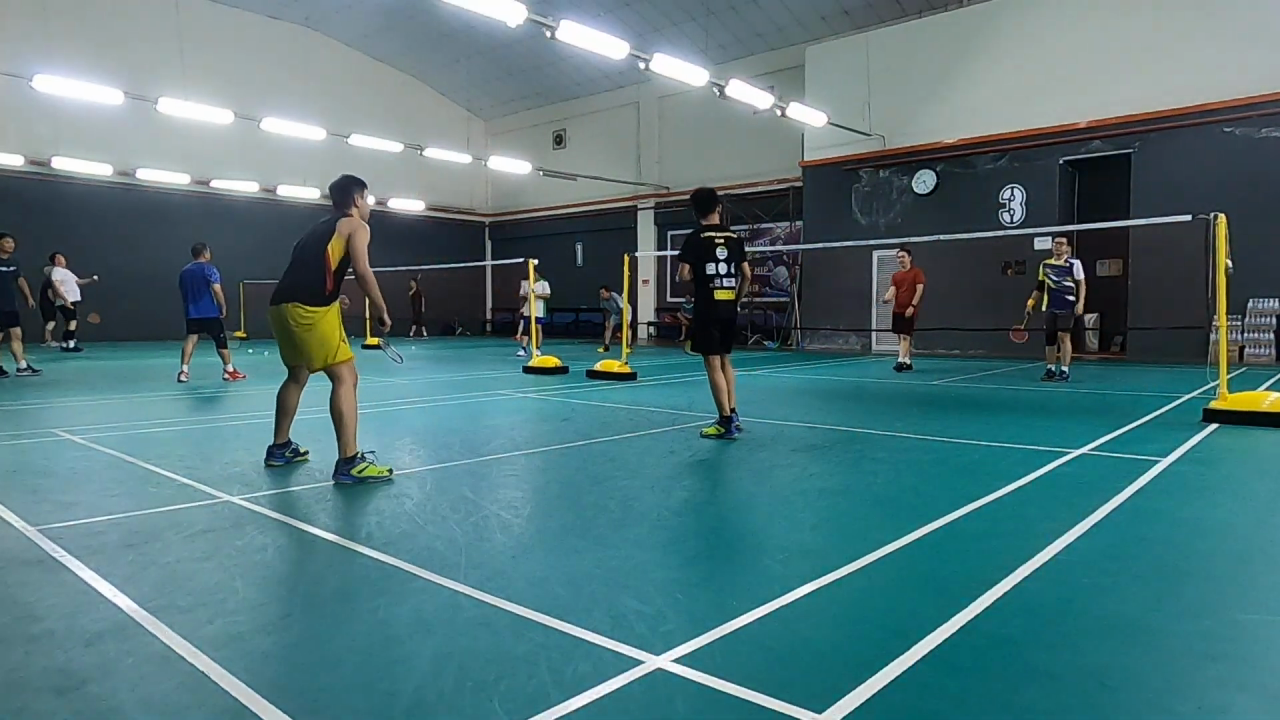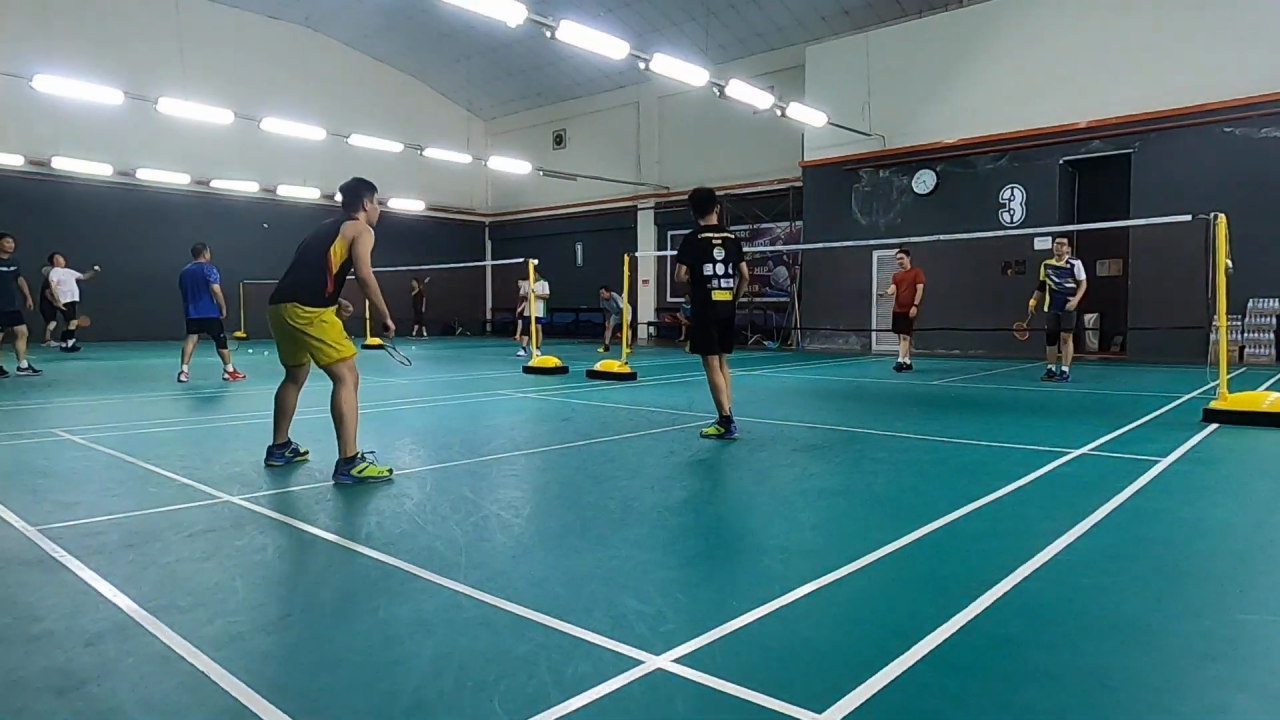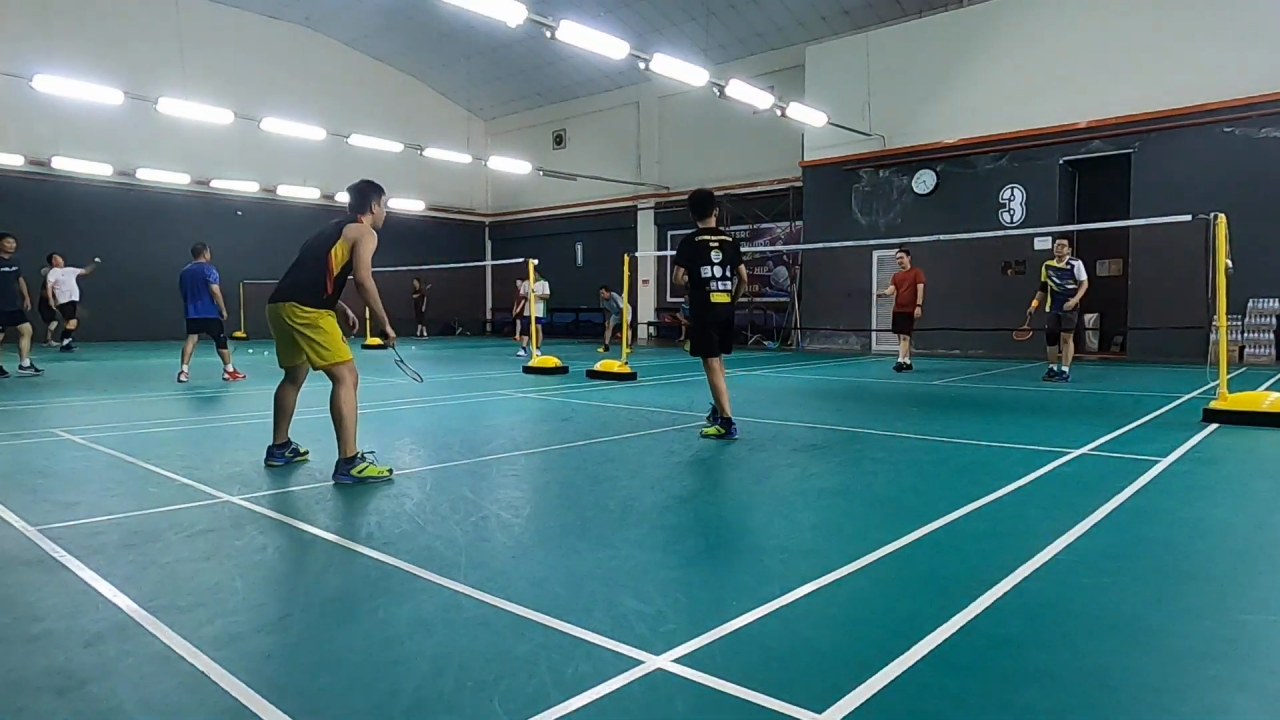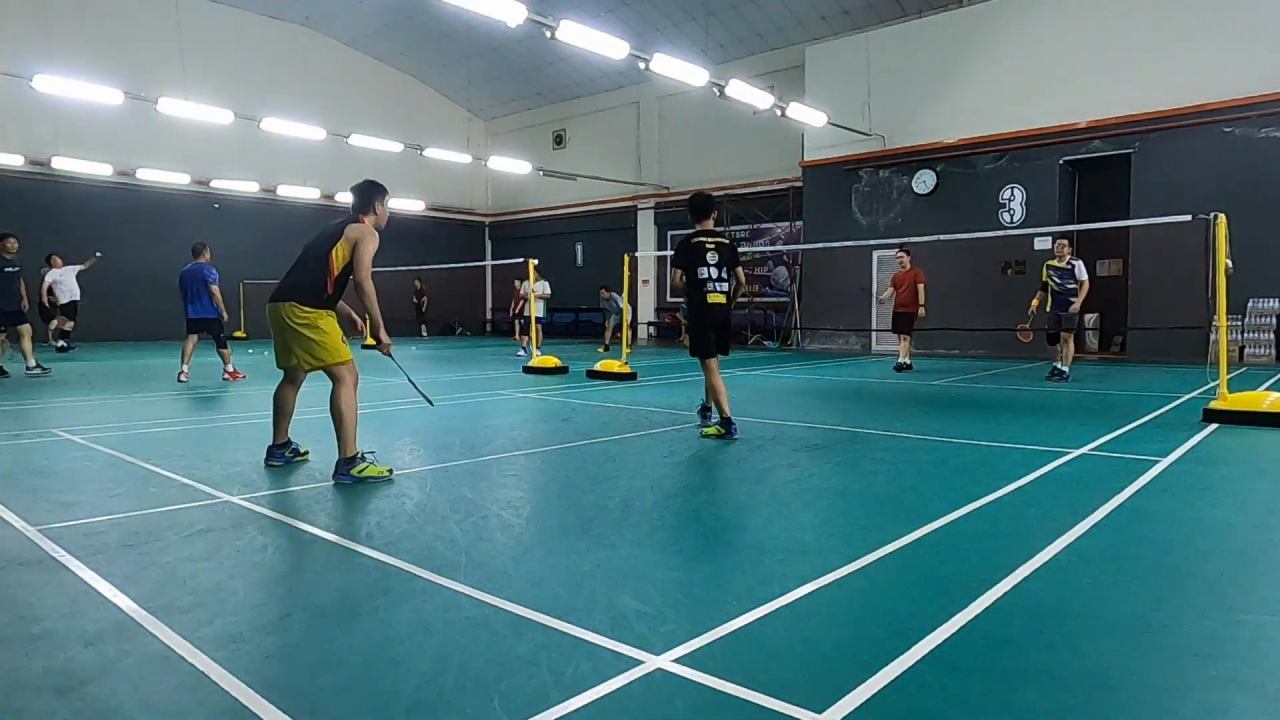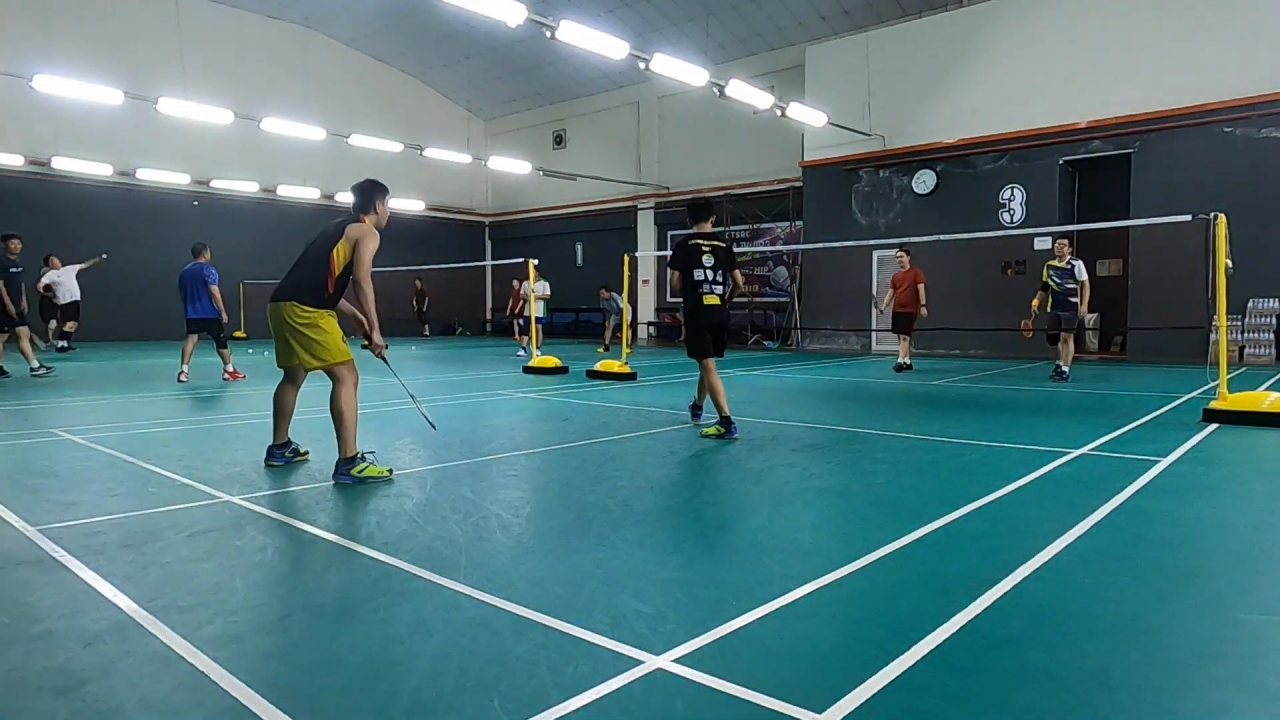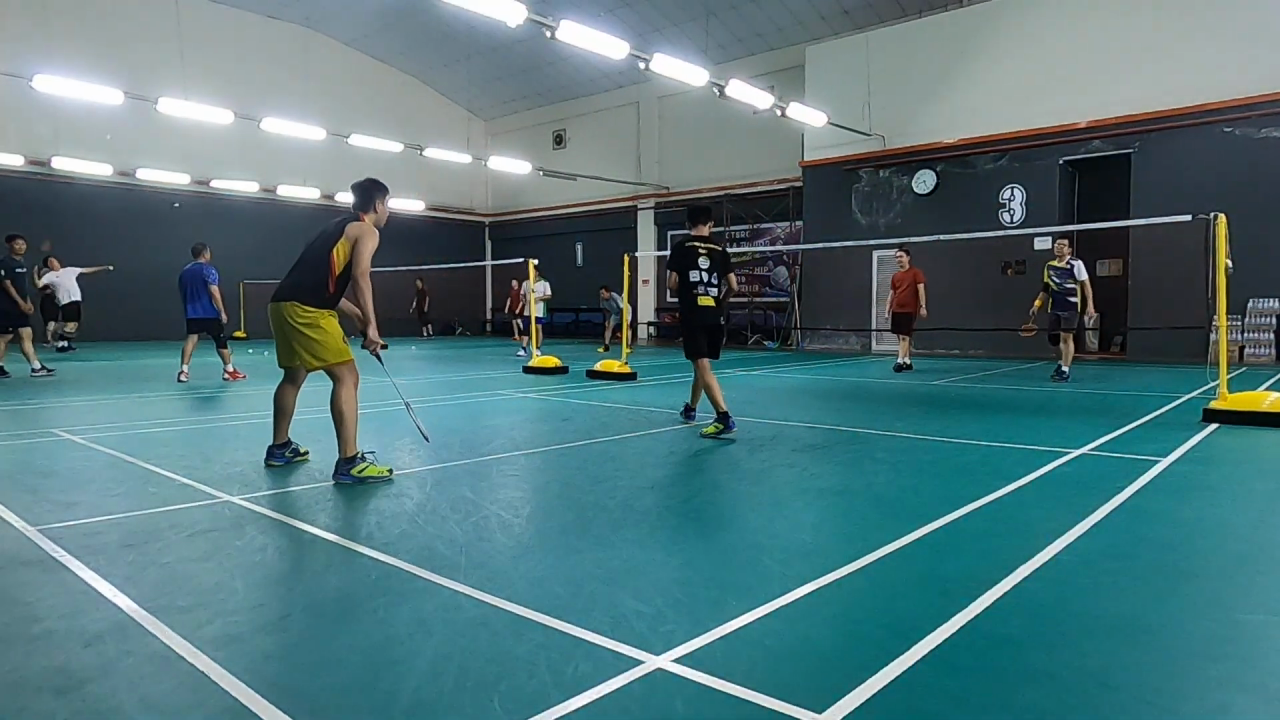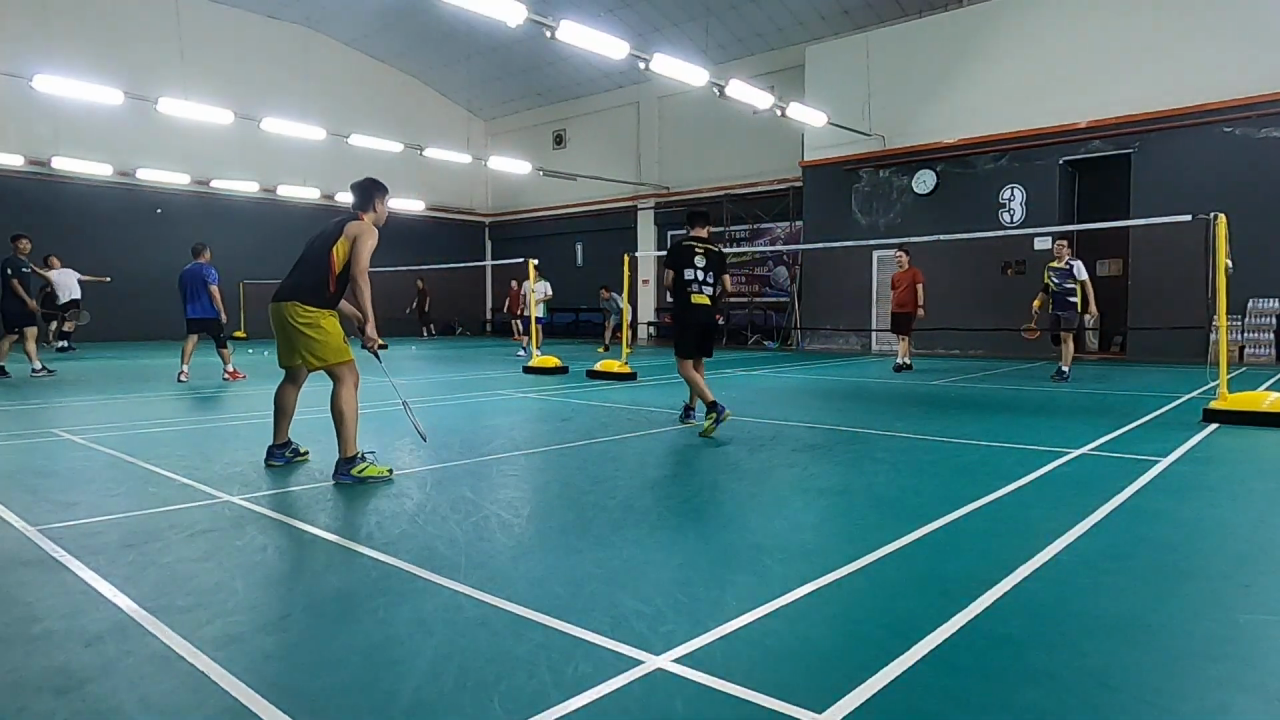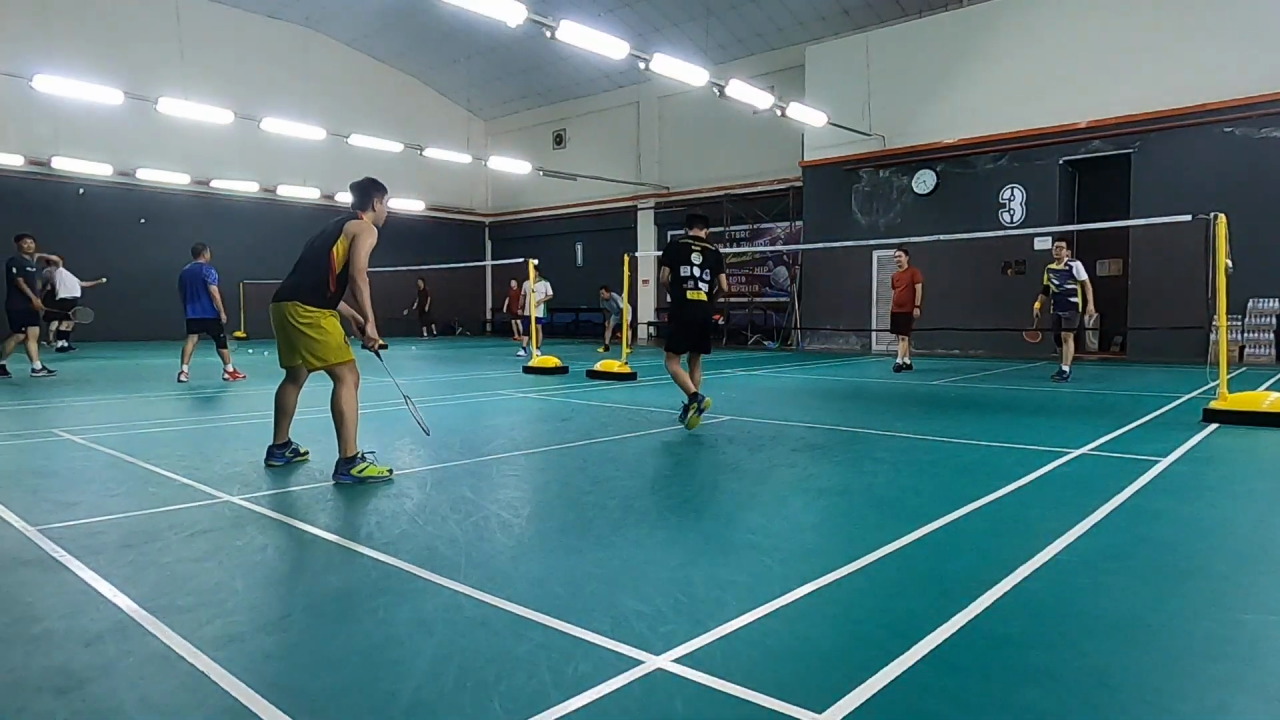
dt=0.1s
person 1, frame 1
left shoulder: (321, 228)
right shoulder: (356, 226)
right elbow: (362, 271)
left wrist: (330, 298)
right wrist: (382, 311)
left hip: (281, 304)
right hip: (307, 308)
left knee: (298, 374)
right knee: (345, 376)
left ankle: (280, 447)
right ankle: (349, 462)
person 1, frame 2
left shoulder: (330, 227)
right shoulder: (362, 229)
right elbow: (364, 275)
left wrist: (335, 301)
right wrist: (385, 316)
left hip: (280, 305)
right hip: (305, 309)
left knee: (296, 374)
right knee: (346, 375)
left ankle: (279, 447)
right ankle: (349, 462)
person 1, frame 3
left shoulder: (334, 229)
right shoulder: (365, 232)
right elbow: (363, 279)
left wrist: (341, 308)
right wrist: (385, 323)
left hip: (280, 304)
right hip: (304, 309)
left knee: (294, 375)
right knee: (346, 376)
left ankle: (279, 447)
right ankle: (349, 462)
person 1, frame 4
left shoulder: (338, 229)
right shoulder: (367, 233)
right elbow: (362, 280)
left wrist: (350, 315)
right wrist: (380, 328)
left hip: (280, 305)
right hip: (304, 309)
left knee: (294, 375)
right knee: (346, 377)
left ankle: (279, 447)
right ankle: (349, 462)
person 1, frame 5
left shoulder: (338, 228)
right shoulder: (367, 232)
right elbow: (361, 279)
left wrist: (356, 316)
right wrist: (375, 329)
left hip: (281, 304)
right hip: (305, 309)
left knee: (294, 375)
right knee: (346, 376)
left ankle: (279, 448)
right ankle: (349, 462)
person 1, frame 6
left shoulder: (339, 227)
right shoulder: (367, 230)
right elbow: (360, 276)
left wrist: (356, 315)
right wrist: (371, 325)
left hip: (282, 304)
right hip: (306, 309)
left knee: (294, 375)
right knee: (347, 377)
left ankle: (279, 447)
right ankle: (349, 462)
person 1, frame 7
left shoulder: (338, 227)
right shoulder: (366, 229)
right elbow: (358, 275)
left wrist: (355, 316)
right wrist: (369, 323)
left hip: (283, 303)
right hip: (307, 309)
left knee: (295, 375)
right knee: (347, 377)
left ankle: (280, 447)
right ankle: (349, 462)
person 1, frame 8
left shoulder: (337, 226)
right shoulder: (366, 228)
right elbow: (357, 274)
left wrist: (352, 316)
right wrist: (370, 322)
left hip: (284, 304)
right hip: (307, 309)
left knee: (296, 375)
right knee: (347, 377)
left ankle: (280, 448)
right ankle: (349, 462)
person 2, frame 1
left shoulder: (695, 238)
right shoulder: (734, 238)
left elbow: (683, 275)
right elbow: (746, 276)
left hip: (707, 308)
right hip: (730, 308)
left knee: (713, 364)
right knee: (725, 361)
left ankle: (726, 422)
right ankle: (732, 414)
person 2, frame 2
left shoulder: (692, 239)
right shoulder: (732, 238)
left elbow: (680, 276)
right elbow: (744, 276)
left hip: (705, 309)
right hip: (727, 308)
left knee: (712, 364)
right knee: (722, 362)
left ankle: (726, 421)
right ankle: (726, 412)
person 2, frame 3
left shoulder: (690, 242)
right shoulder: (730, 241)
left elbow: (678, 279)
right elbow: (743, 279)
left hip: (704, 311)
right hip: (726, 310)
left knee: (712, 366)
right knee: (717, 362)
left ankle: (727, 423)
right ankle: (718, 412)
person 2, frame 4
left shoulder: (687, 244)
right shoulder: (727, 243)
left elbow: (676, 282)
right elbow: (741, 281)
left hip: (701, 312)
right hip: (723, 311)
left knee: (710, 366)
right knee: (711, 362)
left ankle: (727, 422)
right ankle: (707, 409)
person 2, frame 5
left shoulder: (684, 246)
right shoulder: (724, 246)
left elbow: (674, 283)
right elbow: (738, 284)
left hip: (697, 313)
right hip: (719, 313)
left knee: (708, 367)
right knee: (707, 363)
left ankle: (726, 421)
right ankle: (697, 408)
person 2, frame 6
left shoulder: (681, 248)
right shoulder: (720, 250)
left elbow: (671, 284)
right elbow: (733, 286)
left hip: (693, 315)
right hip: (714, 315)
left knee: (703, 368)
right knee: (703, 364)
left ankle: (724, 418)
right ankle: (690, 409)
person 2, frame 7
left shoulder: (678, 248)
right shoulder: (716, 252)
left elbow: (668, 282)
right elbow: (727, 288)
left hip: (686, 313)
right hip: (708, 314)
left knee: (685, 367)
right knee: (697, 364)
left ankle: (714, 406)
right ankle: (690, 409)
person 2, frame 8
left shoulder: (675, 245)
right shoulder: (714, 251)
left elbow: (664, 279)
right elbow: (723, 287)
left hip: (682, 310)
right hip: (705, 311)
left knee: (672, 361)
right knee: (695, 361)
left ankle: (696, 397)
right ankle: (690, 408)
